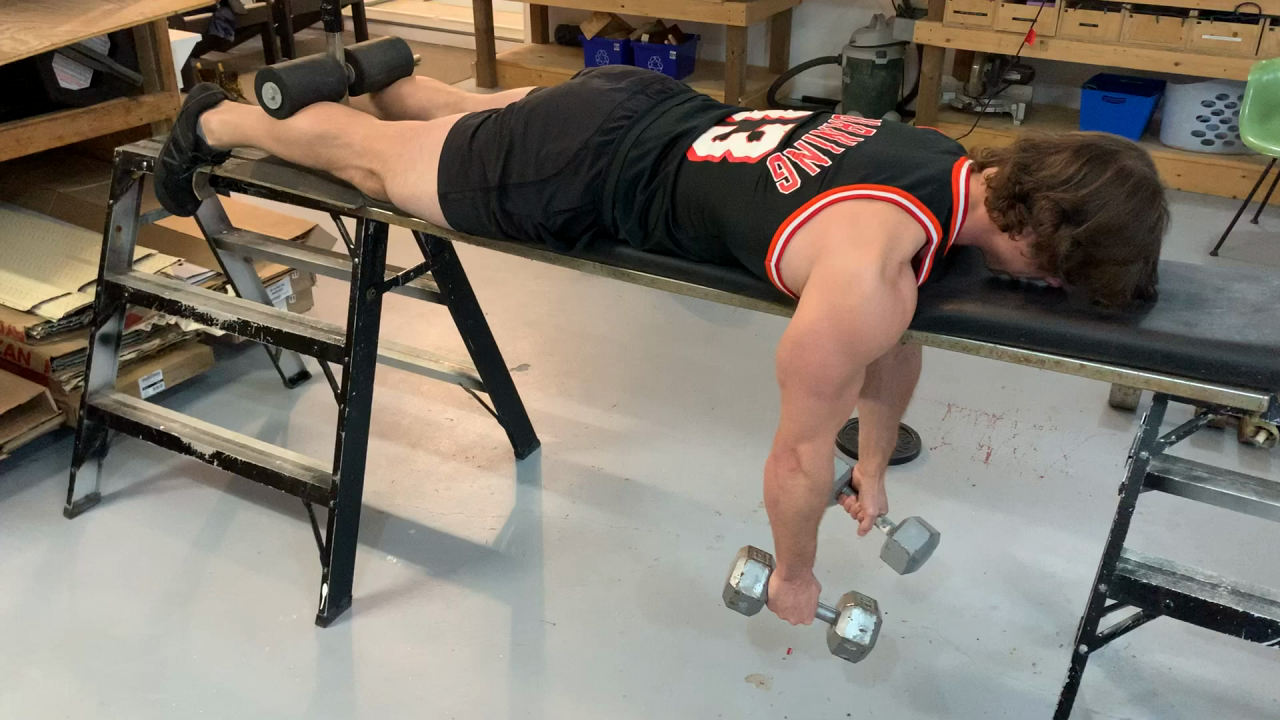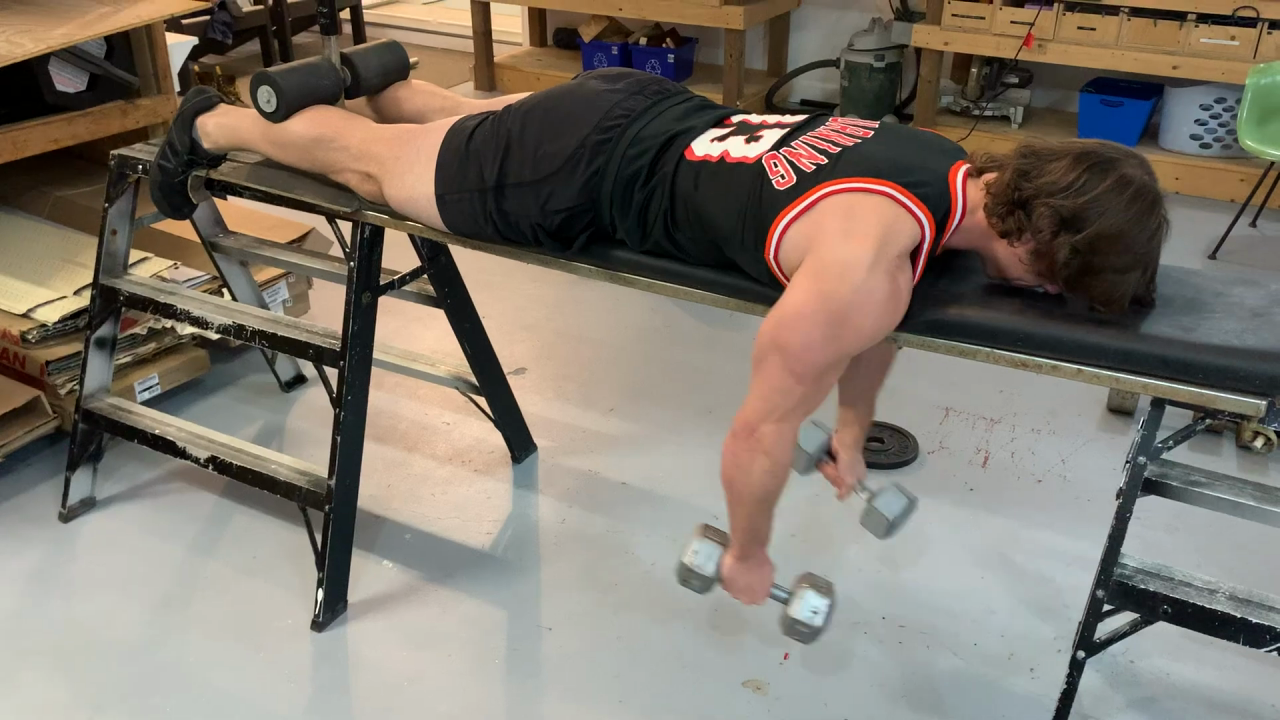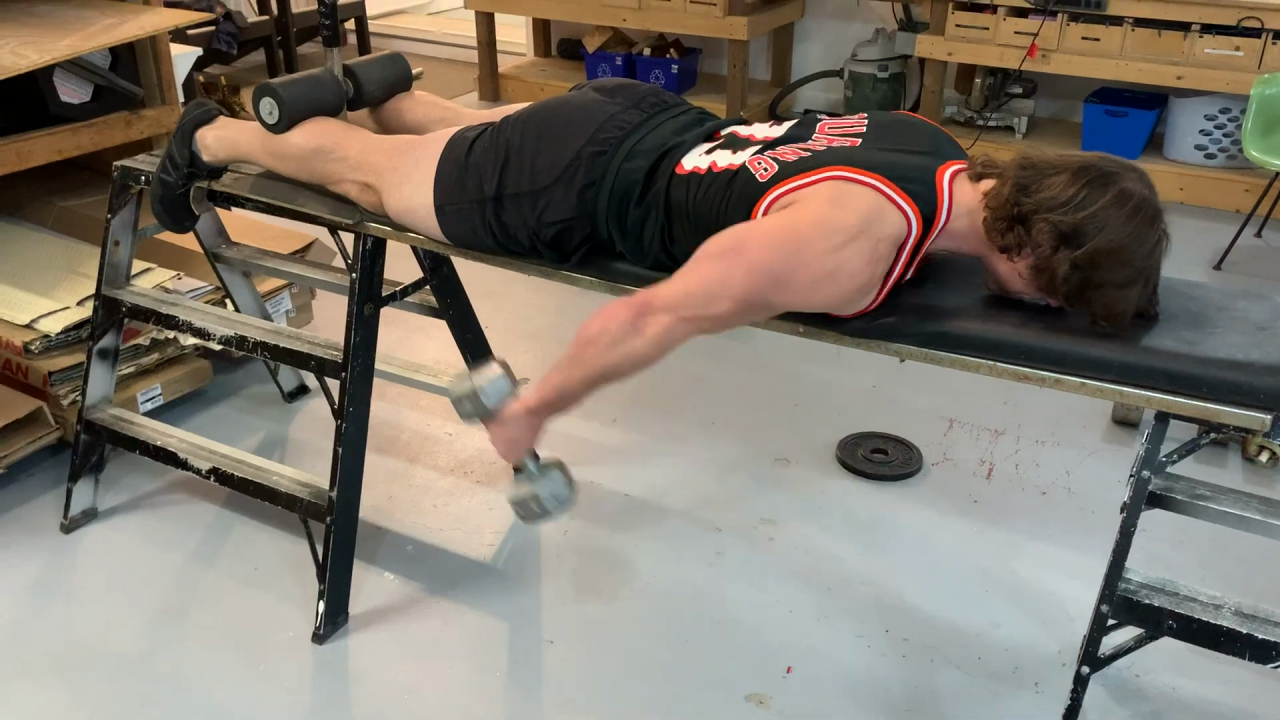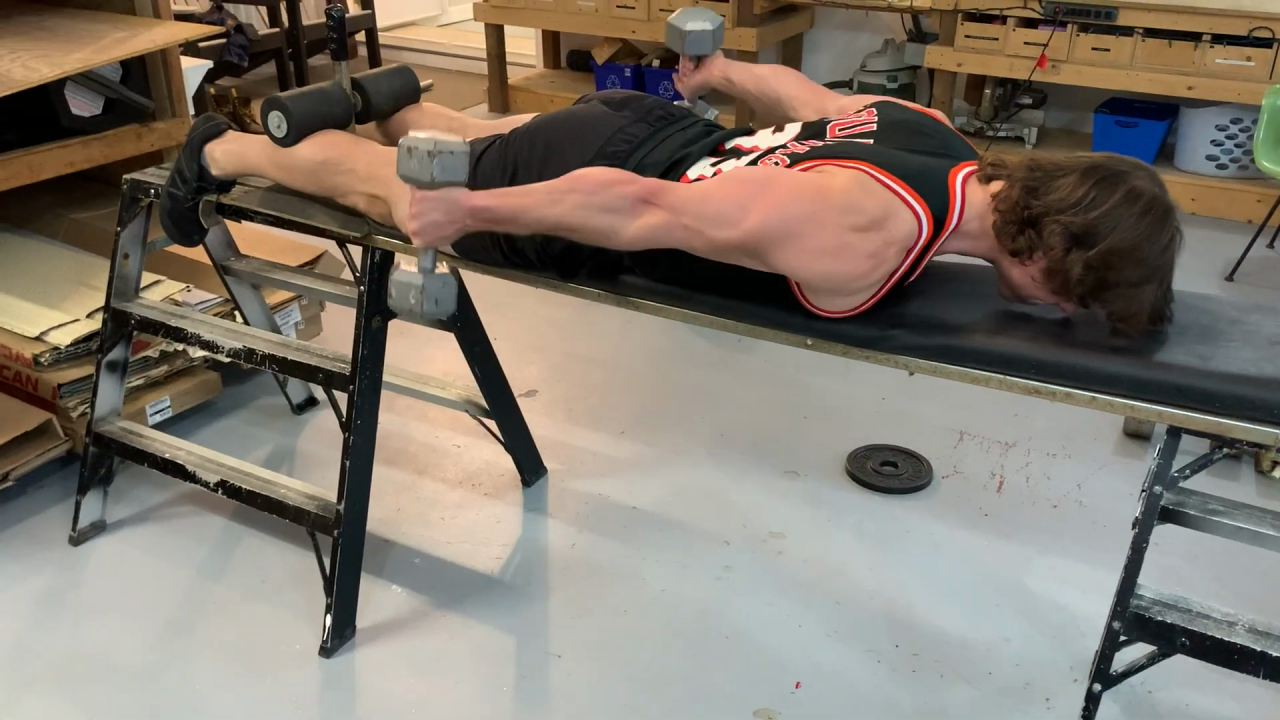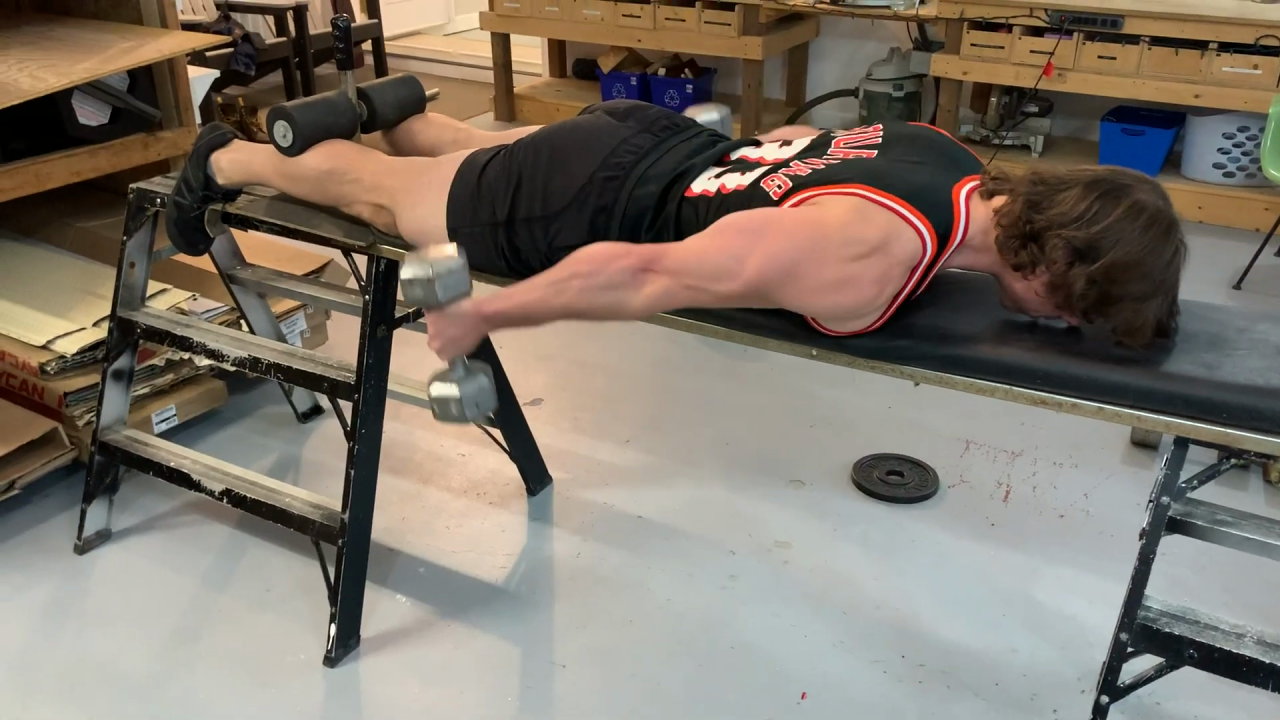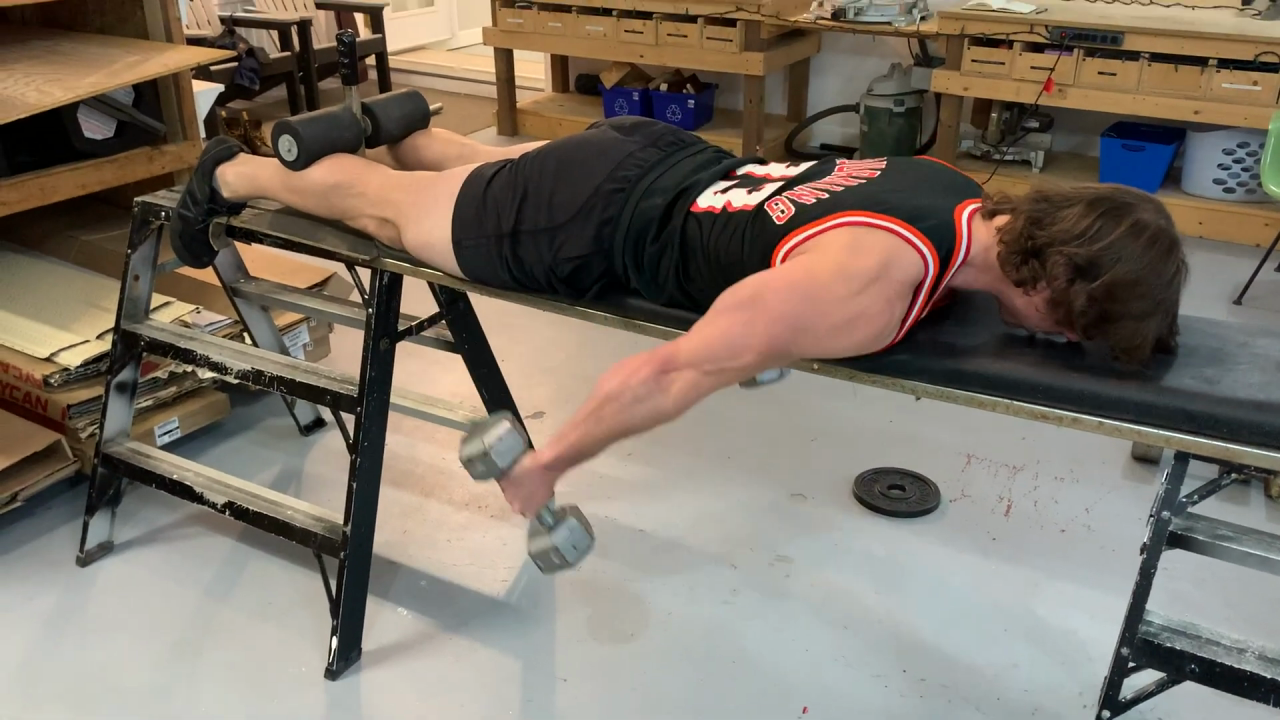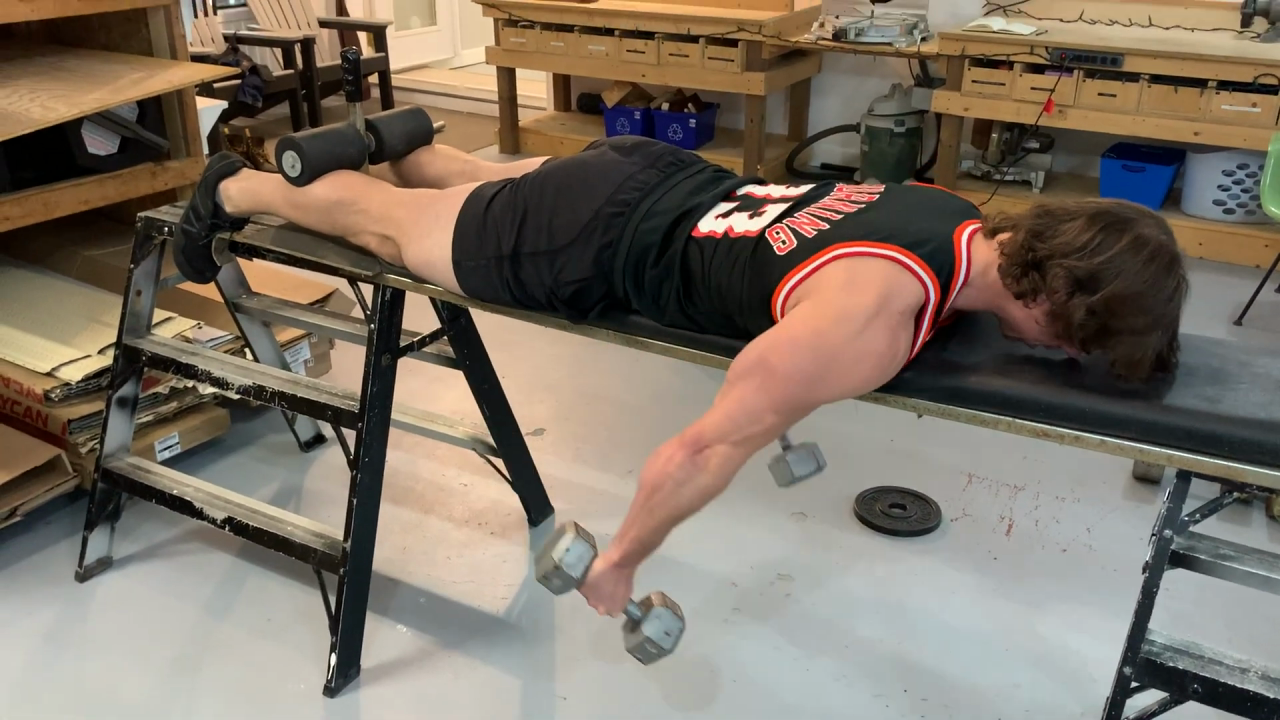
dt=0.4s
person 1, frame 1
left shoulder: (949, 164)
right shoulder: (868, 268)
left elbow: (892, 337)
right elbow: (798, 448)
left wrist: (876, 464)
right wrist: (793, 576)
left hip: (641, 106)
right hip: (581, 174)
left knee: (464, 109)
right knee: (374, 158)
right ankle: (218, 121)
person 1, frame 2
left shoulder: (946, 163)
right shoulder: (869, 263)
left elbow: (870, 328)
right elbow: (763, 424)
left wrist: (853, 443)
right wrist: (746, 553)
left hip: (635, 113)
right hip: (582, 174)
left knee: (461, 110)
right knee: (371, 163)
right ankle: (214, 125)
person 1, frame 3
left shoulder: (937, 152)
right shoulder: (858, 246)
right elbow: (652, 318)
right wrist: (529, 411)
left hip: (634, 128)
right hip: (581, 186)
left knee: (466, 120)
right knee: (375, 176)
right ankle: (215, 140)
person 1, frame 4
left shoulder: (934, 137)
right shoulder: (865, 239)
left elbow: (790, 88)
right elbow: (637, 211)
left wrist: (719, 70)
right wrist: (464, 212)
left hip: (642, 129)
right hip: (600, 168)
left knee: (469, 140)
right knee: (387, 190)
left ankle: (379, 102)
right ankle: (223, 152)
person 1, frame 5
left shoulder: (950, 158)
right shoulder: (867, 261)
right elbow: (642, 275)
right wrist: (479, 314)
left hip: (646, 139)
right hip: (592, 204)
left knee: (469, 145)
right knee: (384, 196)
right ankle: (228, 161)
person 1, frame 6
left shoulder: (955, 192)
right shoulder: (871, 290)
right elbow: (675, 370)
left wrist: (767, 318)
right wrist: (548, 464)
left hip: (649, 156)
right hip: (593, 224)
left knee: (474, 163)
right knee: (390, 210)
right ankle: (233, 174)
person 1, frame 7
left shoulder: (957, 218)
right shoulder: (874, 321)
right elbow: (707, 446)
left wrist: (791, 390)
right wrist: (618, 563)
left hip: (649, 176)
right hip: (593, 244)
left knee: (479, 177)
right knee: (386, 225)
right ankle: (235, 189)
